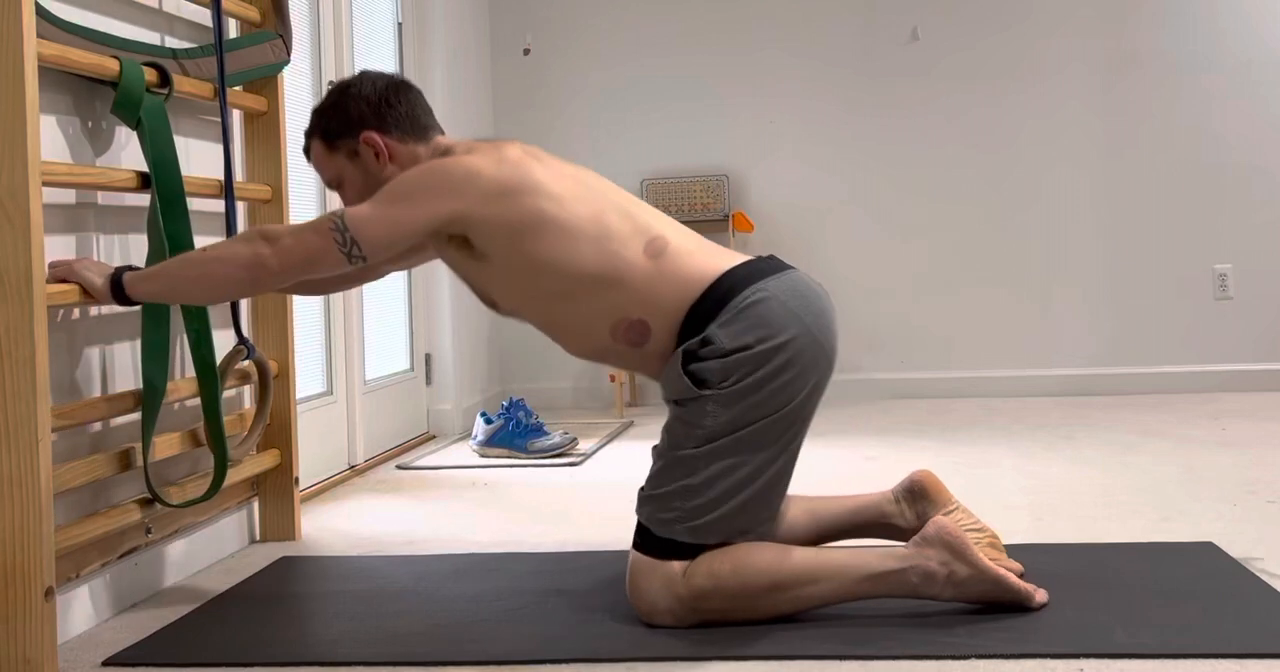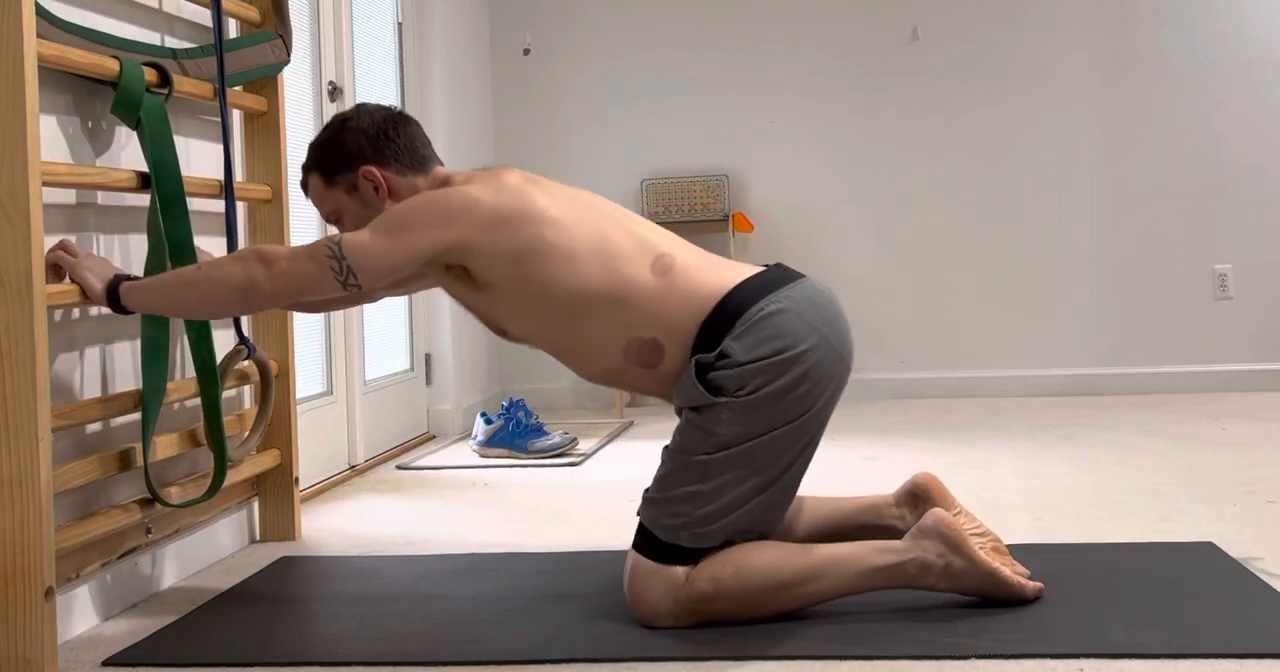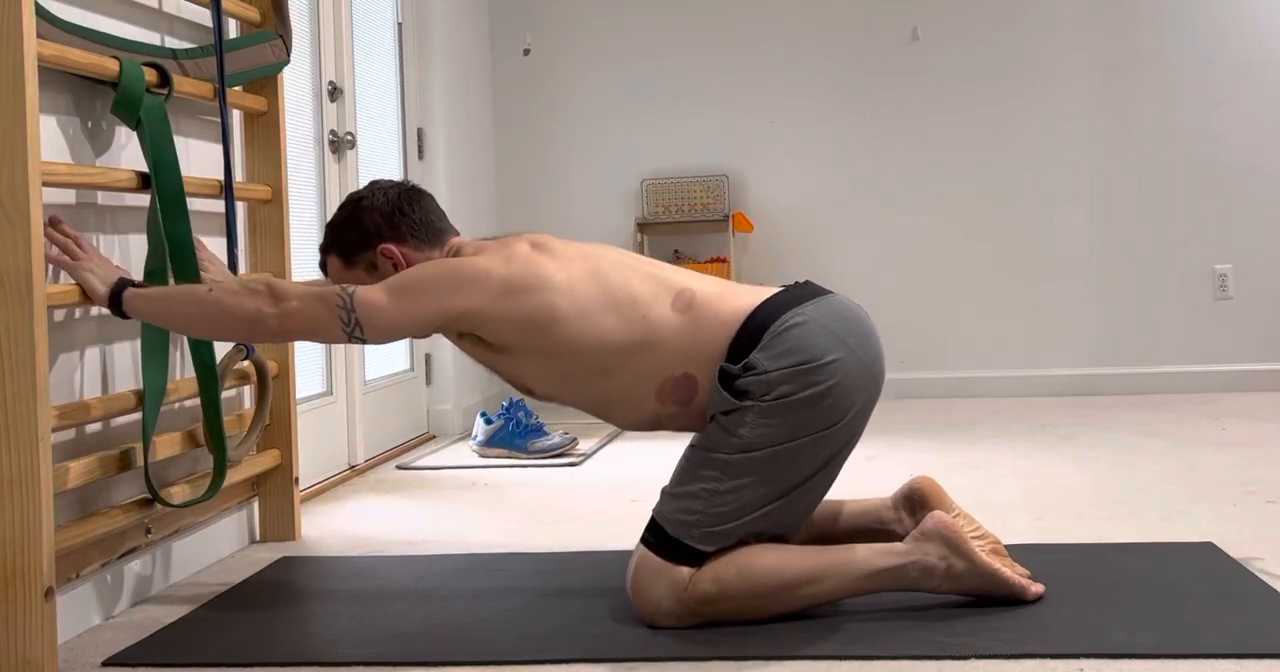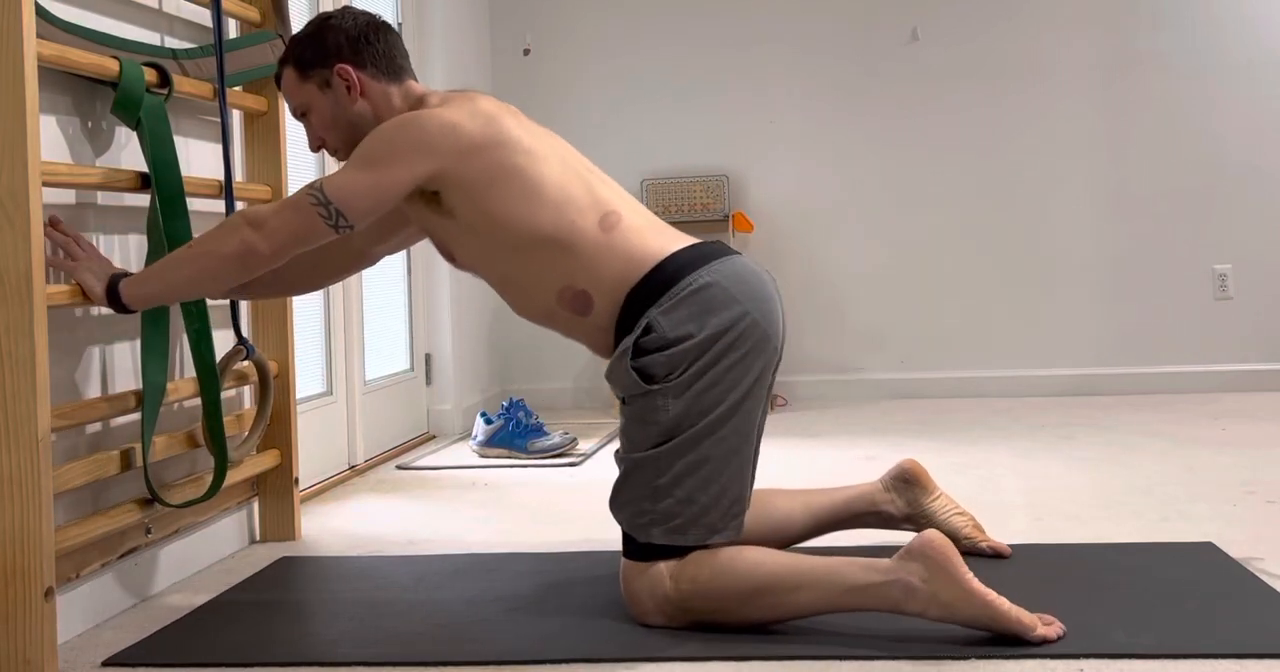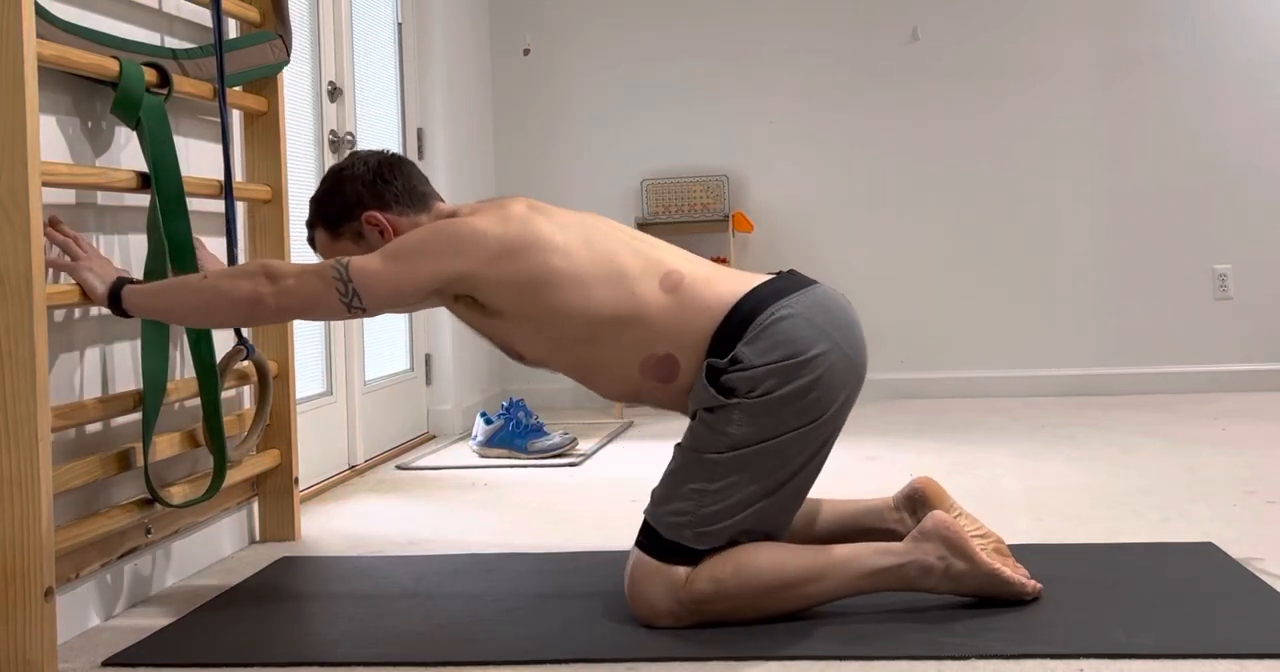
dt=1s
person 1, frame 1
left shoulder: (444, 180)
right shoulder: (477, 183)
left elbow: (279, 254)
right elbow: (339, 267)
left wrist: (124, 281)
right wrist: (196, 275)
left hip: (750, 335)
right hip: (774, 314)
left knee: (665, 587)
right knee: (710, 536)
left ankle: (924, 564)
right ankle: (898, 506)
person 1, frame 2
left shoulder: (449, 214)
right shoulder: (480, 213)
left elbow: (274, 277)
right elbow: (318, 285)
left wrist: (118, 287)
right wrist: (210, 282)
left hip: (766, 348)
right hip: (795, 321)
left knee: (662, 589)
right knee: (715, 536)
left ankle: (917, 558)
right ankle: (901, 508)
person 1, frame 3
left shoulder: (460, 284)
right shoulder: (502, 259)
left elbow: (278, 312)
left wrist: (122, 292)
right wrist: (228, 291)
left hip: (796, 364)
right hip: (820, 336)
left knee: (664, 588)
right knee: (721, 544)
left ankle: (920, 558)
right ankle: (902, 514)
person 1, frame 4
left shoulder: (424, 131)
right shoulder: (439, 163)
left elbow: (269, 234)
right elbow: (336, 254)
left wrist: (126, 289)
right wrist: (207, 282)
left hip: (693, 320)
right hip: (721, 297)
left knee: (659, 588)
right knee: (699, 537)
left ankle: (911, 576)
right ankle: (890, 497)
person 1, frame 5
left shoulder: (454, 245)
right shoulder: (492, 234)
left elbow: (276, 293)
left wrist: (122, 290)
right wrist: (216, 284)
left hip: (778, 355)
right hip: (805, 327)
left knee: (663, 590)
right knee: (717, 539)
left ankle: (920, 558)
right ankle: (900, 513)
